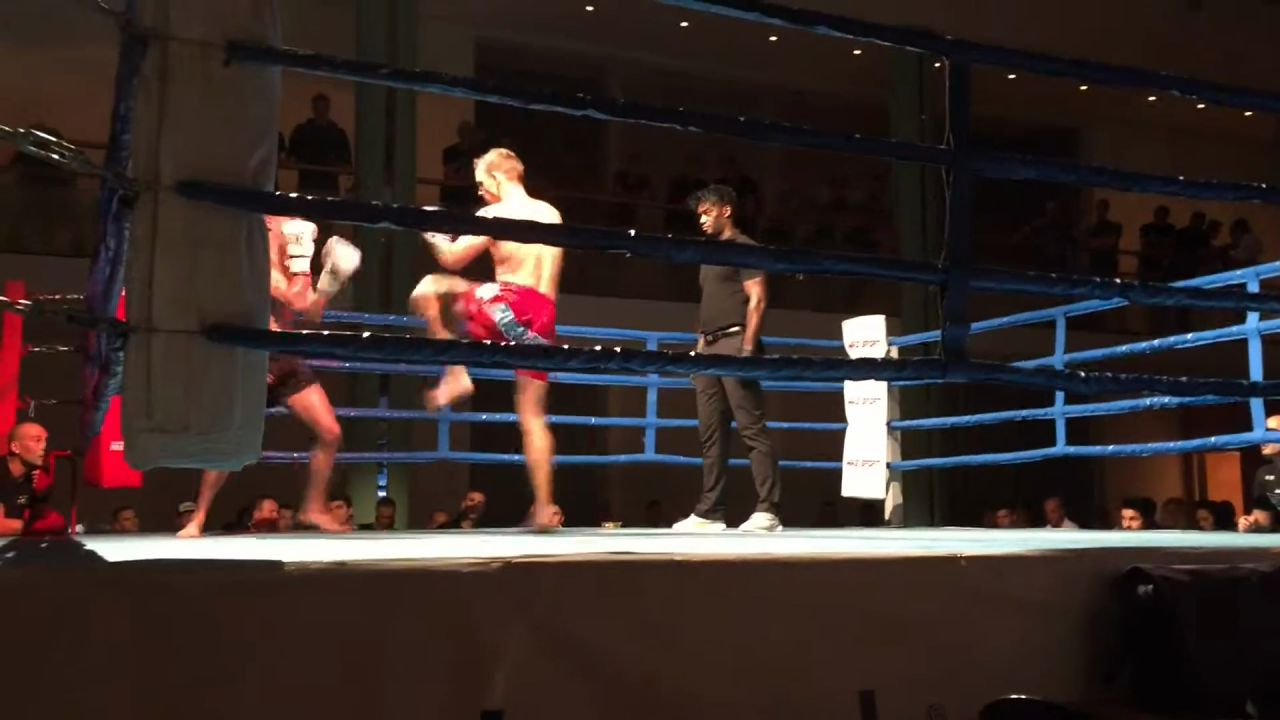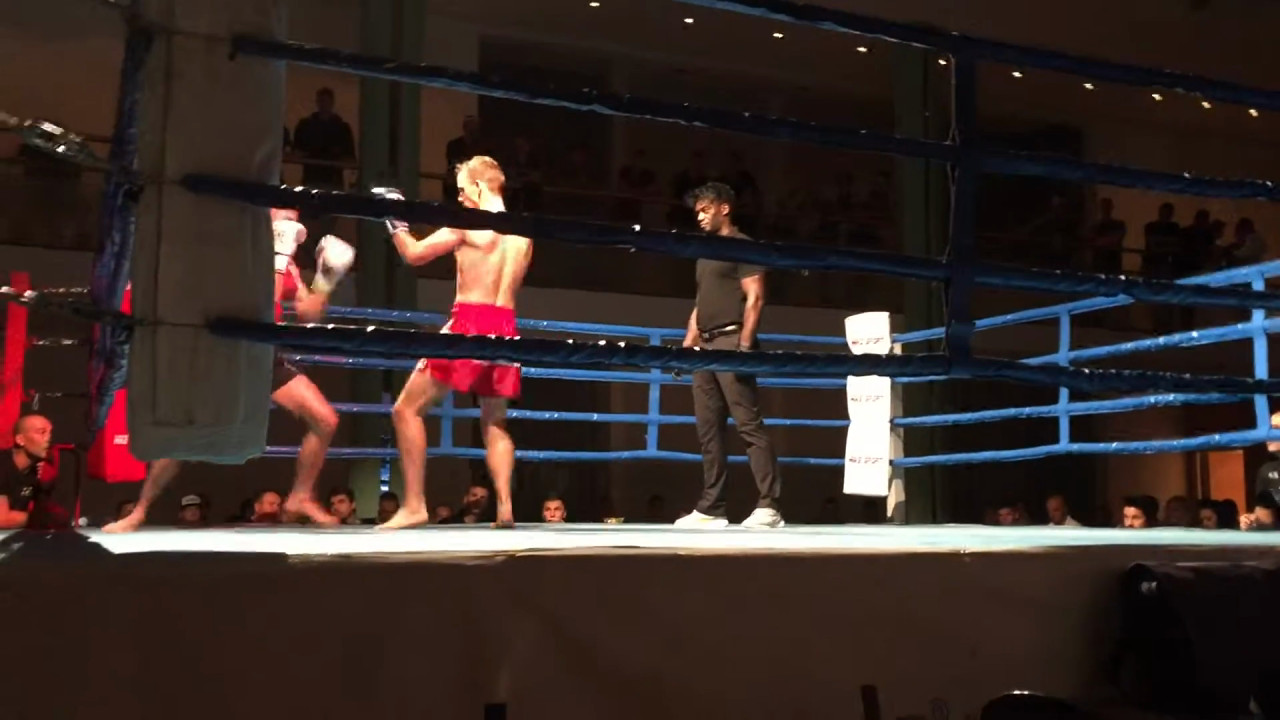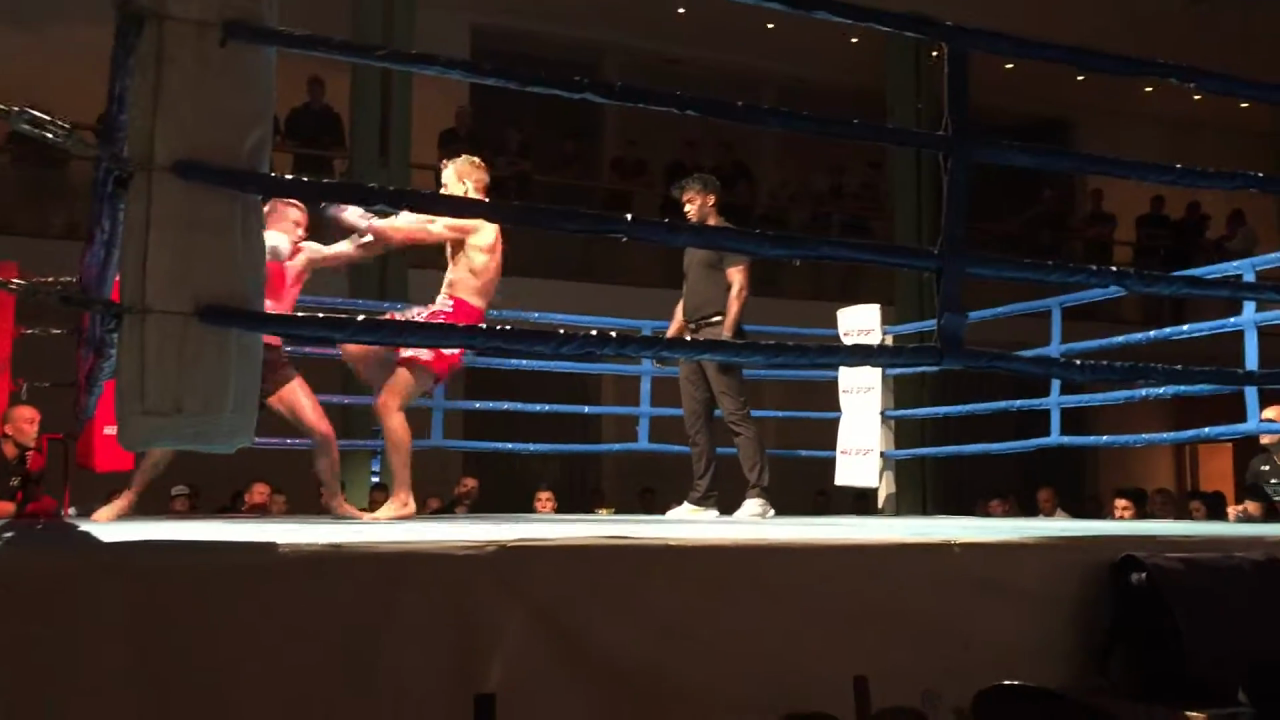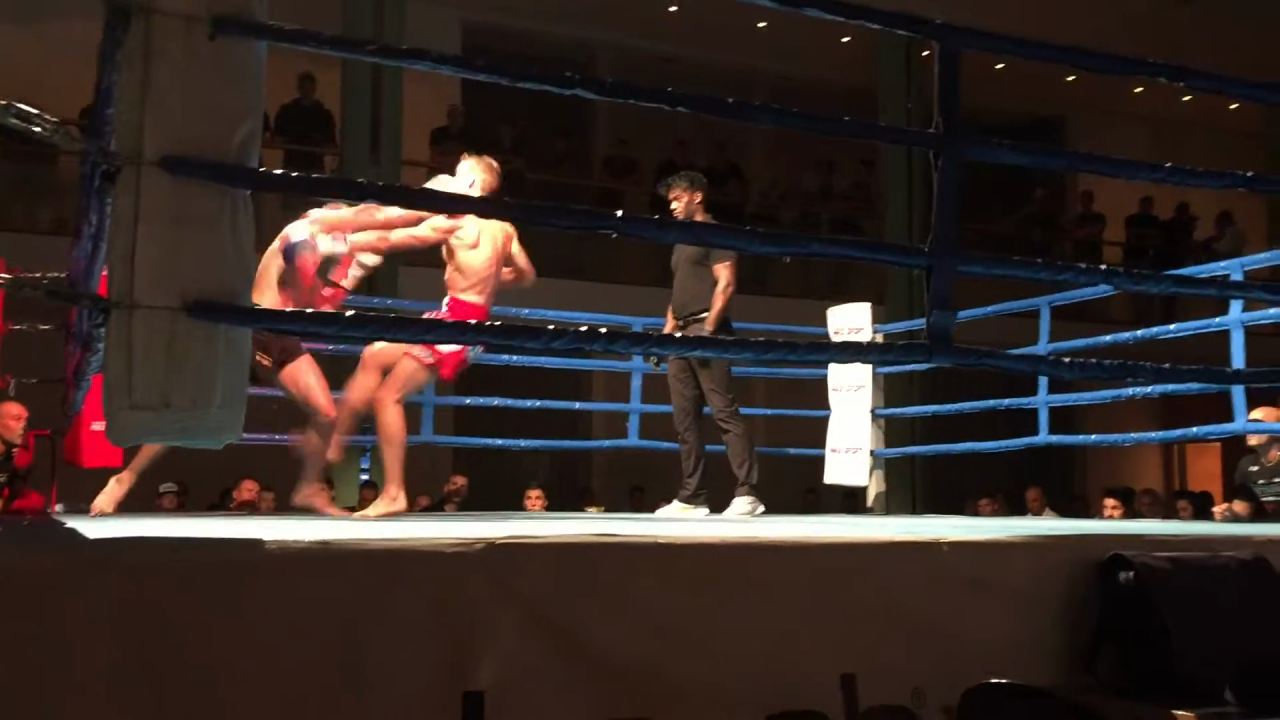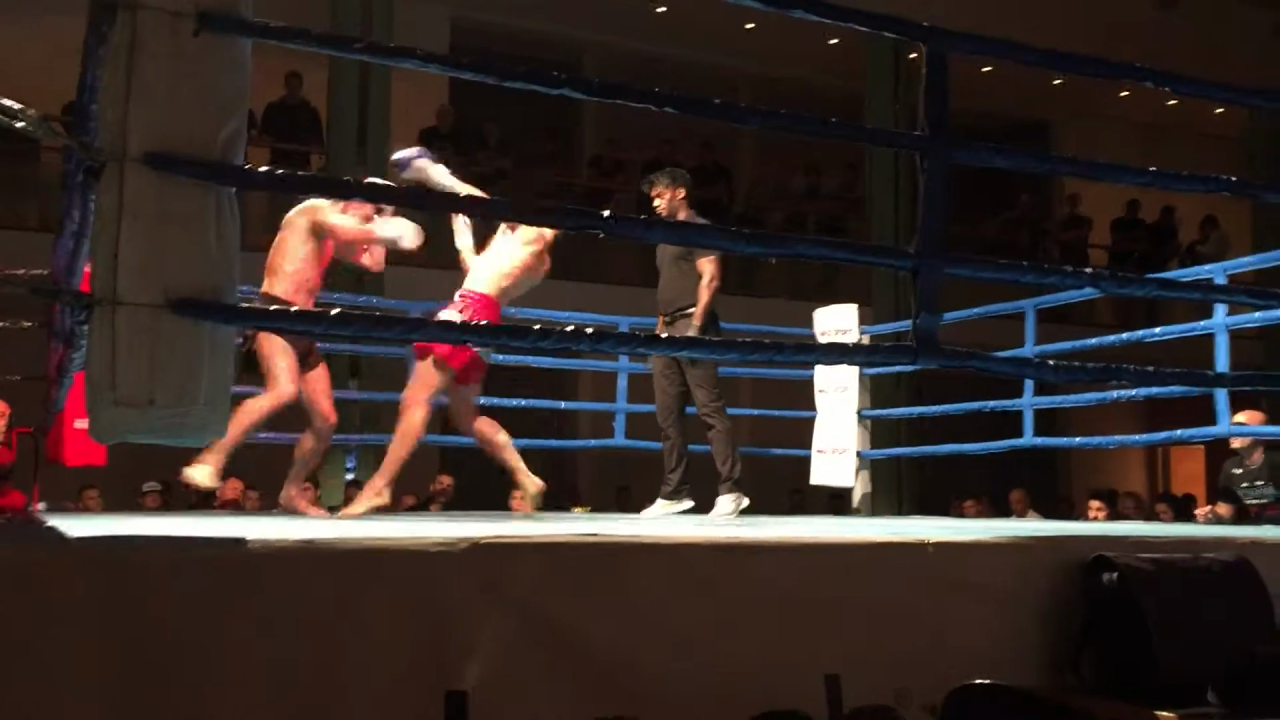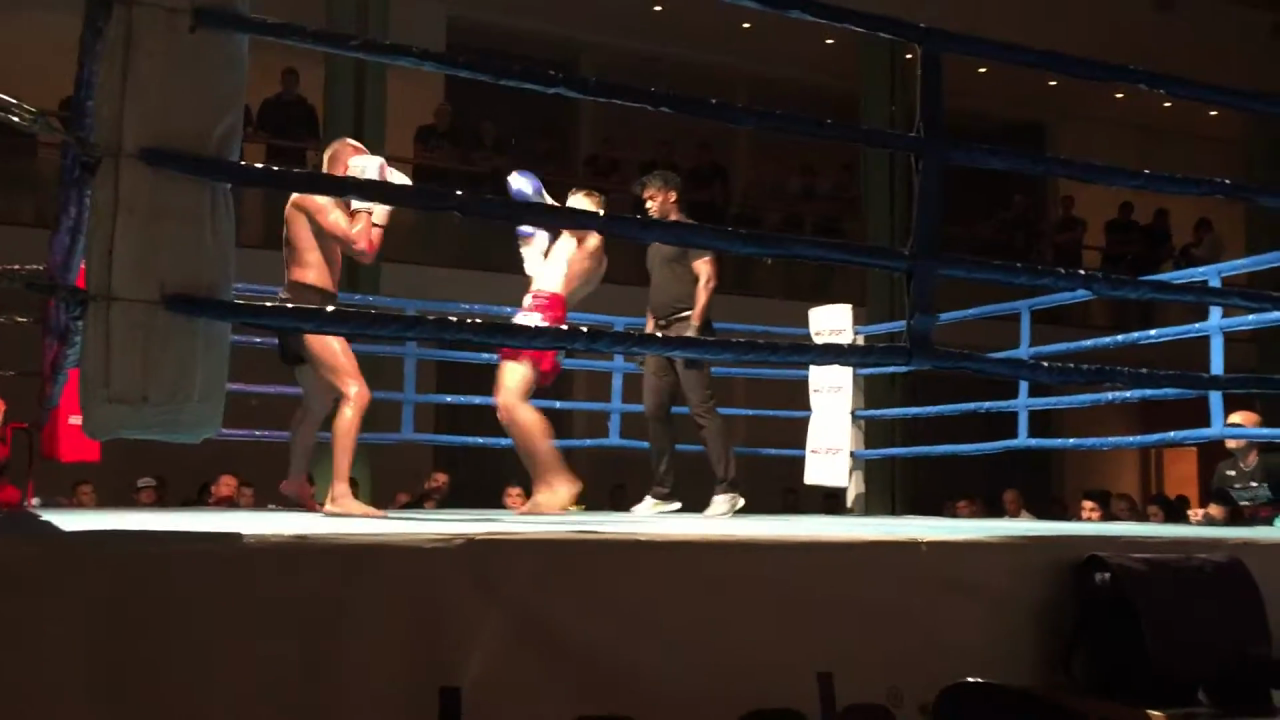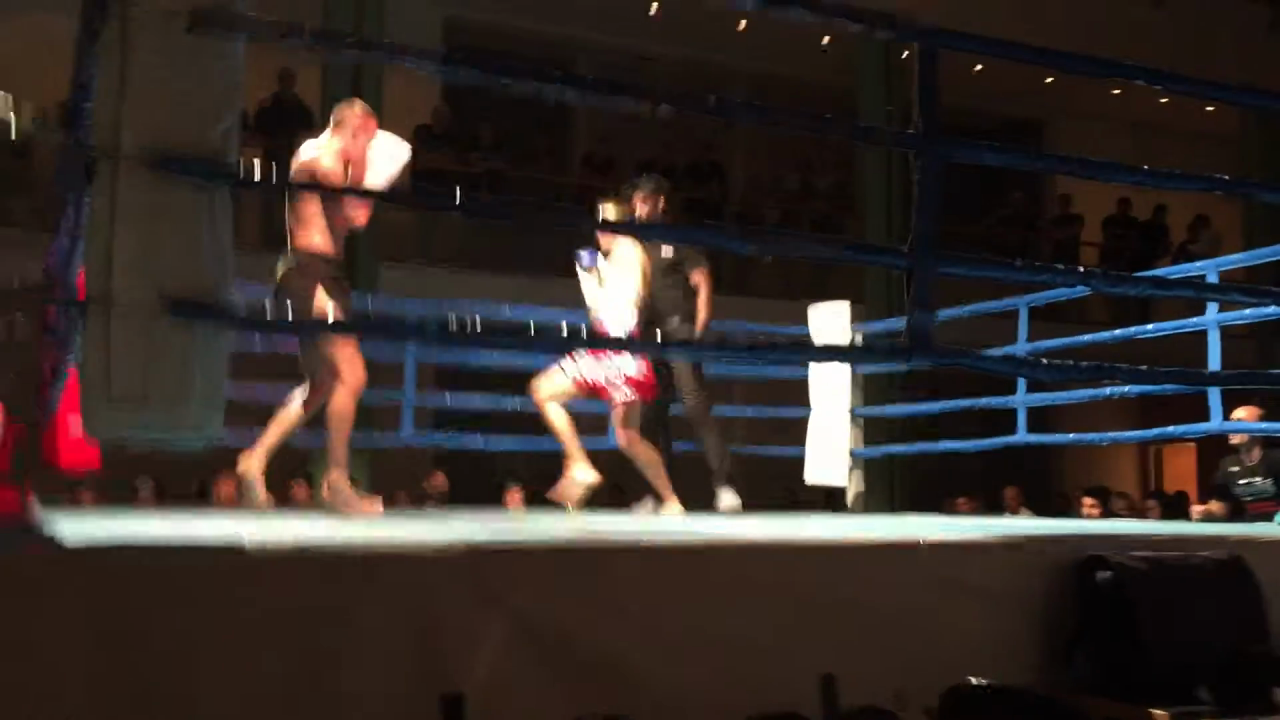
dt=0.2s
person 1, frame 1
left shoulder: (495, 215)
right shoulder: (552, 214)
left elbow: (452, 258)
left wrist: (434, 233)
left hip: (507, 305)
right hip: (542, 319)
left knee: (426, 290)
right knee: (532, 420)
left ankle: (455, 376)
right ankle: (543, 509)
person 1, frame 2
left shoulder: (470, 224)
right shoulder: (521, 231)
left elbow: (415, 254)
left wrist: (395, 220)
left hip: (470, 327)
right hip: (503, 330)
left knee: (406, 411)
right knee: (493, 427)
left ankle: (414, 506)
right ankle: (505, 506)
person 1, frame 3
left shoulder: (466, 221)
right shoulder: (487, 224)
left elbow: (406, 234)
left wrist: (363, 222)
left hip: (455, 323)
right hip: (443, 316)
left knee: (389, 405)
right knee: (356, 350)
left ankle: (402, 500)
person 1, frame 4
left shoulder: (459, 220)
right shoulder: (503, 229)
left elbow: (390, 238)
right elbow: (527, 275)
left hip: (461, 323)
right hip: (453, 319)
left knee: (388, 396)
right knee: (373, 358)
left ankle: (393, 495)
right ankle: (332, 447)
person 1, frame 5
left shoulder: (539, 229)
right shoulder: (542, 263)
left elbow: (480, 200)
left wrist: (432, 174)
right wrist: (462, 233)
left hip: (470, 312)
right hip: (485, 319)
left knee: (416, 401)
right knee: (466, 415)
left ankle: (378, 489)
right ankle: (526, 478)
person 1, frame 6
left shoulder: (590, 234)
right shoulder: (599, 261)
left elbow: (576, 227)
left wrist: (541, 199)
right wrist: (537, 247)
left hip: (540, 313)
right hip: (543, 316)
left knee: (509, 402)
right knee: (510, 404)
left ankle: (557, 479)
right ankle: (544, 488)
person 1, frame 7
left shoulder: (629, 249)
right shoulder: (606, 263)
left elbow: (633, 291)
left wrist: (625, 319)
right wrist: (589, 280)
left hip: (625, 347)
right hip: (602, 348)
left knee: (625, 436)
right knee: (542, 391)
left ankle: (669, 500)
right ankle: (579, 468)
person 2, frame 1
left shoulder: (296, 262)
left elbow: (309, 306)
right elbow: (294, 302)
left wrist: (336, 278)
right wrist: (300, 254)
left hip: (287, 357)
left knee: (331, 432)
left ankle: (314, 509)
right ankle: (199, 516)
person 2, frame 2
left shoulder: (287, 266)
left elbow: (310, 313)
left wrist: (326, 277)
right wrist: (282, 254)
left hip: (269, 358)
left knee: (326, 419)
left ankle: (301, 497)
right ankle: (139, 512)
person 2, frame 3
left shoulder: (304, 255)
left elbow: (351, 253)
left wrist: (370, 239)
right wrist: (267, 252)
left hip: (272, 362)
left knee: (323, 434)
left ankle: (335, 502)
right ankle: (128, 497)
person 2, frame 4
left shoulder: (320, 256)
right shoulder: (306, 230)
left elbow: (323, 308)
left wrist: (354, 270)
left hip: (282, 336)
right hip: (249, 329)
left knee: (326, 416)
left ankle: (310, 493)
right ankle: (124, 479)
person 2, frame 5
left shoulder: (330, 232)
right shoulder: (317, 209)
left elbow: (374, 263)
right elbow: (354, 235)
left wrist: (382, 218)
right wrist: (394, 232)
left knee: (326, 420)
right knee: (284, 390)
left ankle: (293, 493)
right ankle: (210, 461)
person 2, frame 6
left shoulder: (332, 201)
right shoulder: (312, 195)
left elbow: (366, 253)
right elbow: (357, 242)
left wrist: (377, 204)
right wrist: (370, 203)
left hip: (315, 308)
right hip: (306, 307)
left knee: (319, 401)
right knee: (355, 392)
left ankle: (295, 479)
right ankle: (339, 494)
person 2, frame 7
left shoulder: (314, 156)
right shoulder: (321, 156)
left elbow: (338, 220)
right elbow: (357, 216)
left wrist: (362, 176)
right wrist: (379, 175)
left hip: (306, 276)
right hip: (312, 275)
left knee: (322, 383)
right knee: (351, 374)
left ankle: (255, 462)
right ankle: (338, 482)
person 3, frame 1
left shoulder: (745, 249)
left elbow: (757, 300)
left wrist: (748, 349)
right wrist: (699, 351)
left hip: (735, 344)
right hip: (711, 349)
left knee: (751, 428)
right knee: (711, 434)
left ankle: (767, 510)
right ankle: (708, 512)
person 3, frame 2
left shoulder: (742, 246)
right shoulder: (705, 255)
left elbow: (755, 298)
left wrist: (745, 346)
right wrist: (685, 347)
left hip: (731, 342)
right hip: (706, 348)
left knee: (748, 424)
right knee: (708, 430)
left ankle: (768, 506)
right ankle: (710, 508)
person 3, frame 3
right shoulder: (693, 245)
left elbow: (739, 289)
left wrist: (726, 335)
right wrist: (669, 338)
left hip: (717, 333)
right hip: (692, 339)
left knee: (735, 414)
right knee: (696, 422)
left ankle: (758, 495)
right ankle: (701, 499)
person 3, frame 4
right shoulder: (681, 242)
left elbow: (726, 285)
left wrist: (707, 331)
right wrist: (665, 336)
left hip: (705, 332)
right hip: (681, 336)
left knee: (724, 412)
right knee: (684, 419)
left ankle: (747, 494)
right ankle: (691, 497)
person 3, frame 5
left shoulder: (699, 229)
right shoulder: (666, 239)
left elbow: (711, 279)
left wrist: (695, 326)
right wrist: (658, 333)
left hip: (692, 325)
right hip: (669, 330)
left knee: (709, 407)
right knee: (667, 412)
left ankle: (730, 490)
right ankle: (673, 492)
person 3, frame 6
right shoulder: (655, 243)
left elbow: (707, 279)
left wrist: (695, 326)
right wrist: (648, 334)
left hip: (685, 327)
right hip: (660, 334)
left knee: (702, 408)
right knee: (654, 411)
left ankle: (726, 490)
right ankle: (660, 492)
person 3, frame 7
left shoulder: (679, 243)
left elbow: (703, 289)
left wrist: (699, 334)
left hip: (677, 336)
right hip: (648, 338)
left knee: (696, 409)
right knee: (651, 417)
left ankle: (724, 487)
